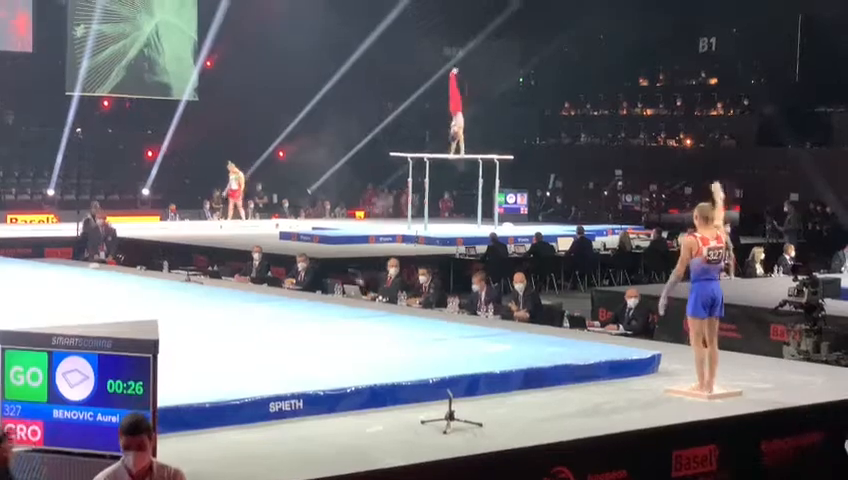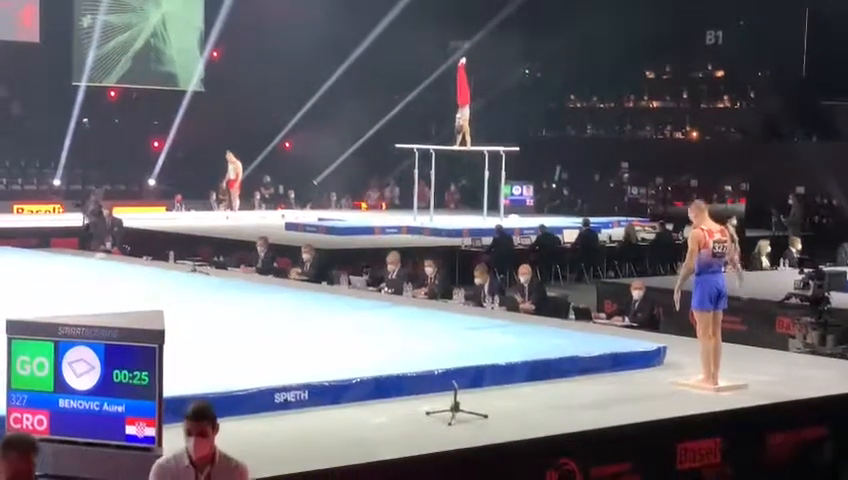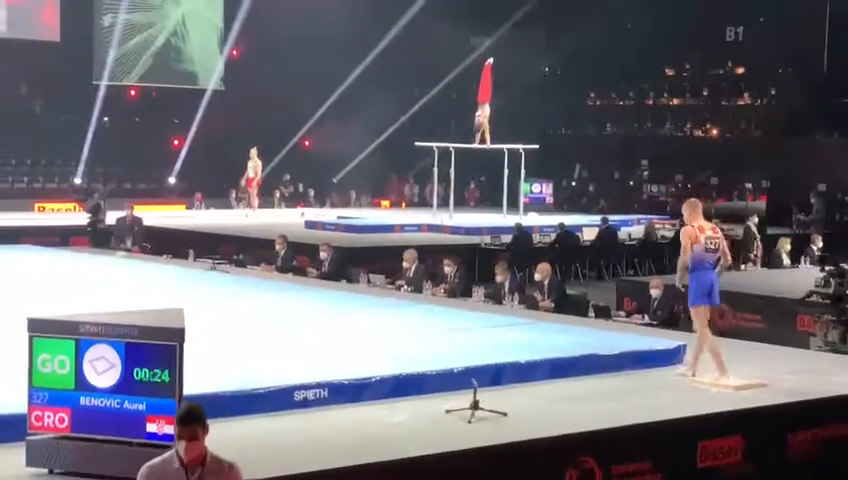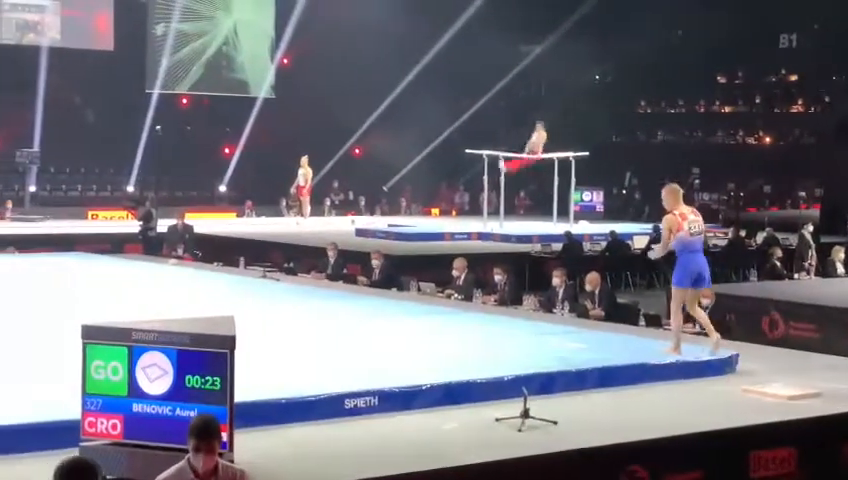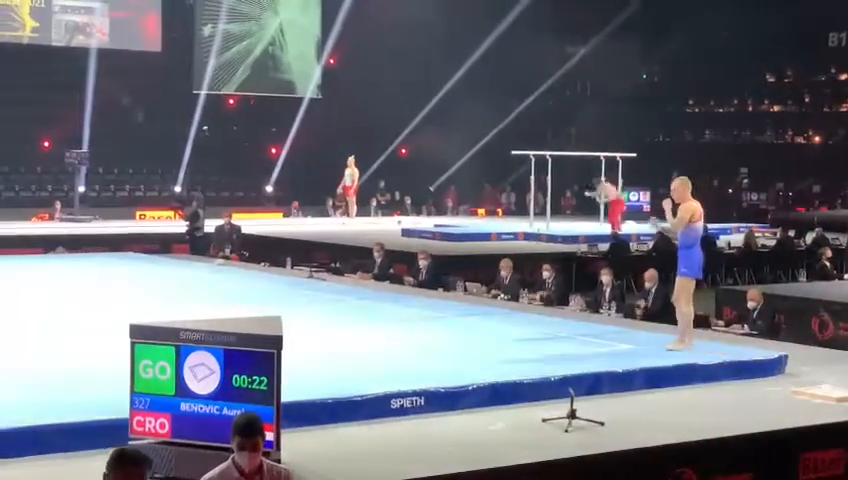
dt=1s
person 1, frame 1
left shoulder: (690, 241)
right shoulder: (720, 234)
left elbow: (679, 272)
right elbow: (719, 216)
left wrist: (664, 295)
right wrist: (719, 196)
left hip: (700, 289)
right hip: (716, 289)
left knee: (697, 341)
right knee: (711, 340)
left ankle: (701, 384)
right ankle: (710, 383)
person 1, frame 2
left shoulder: (697, 233)
right shoulder: (724, 231)
left elbow: (689, 265)
right elbow: (733, 259)
left wrist: (677, 288)
right wrist: (740, 277)
left hip: (704, 282)
right hip: (720, 281)
left knee: (704, 333)
right knee: (716, 332)
left ankle: (707, 377)
right ankle: (714, 375)
person 1, frame 3
left shoulder: (688, 230)
right shoulder: (716, 231)
left elbow: (684, 259)
right elbow: (727, 260)
left wrist: (679, 277)
left hip: (698, 278)
right hip: (711, 278)
left knee: (702, 329)
right knee: (700, 326)
left ankle: (722, 369)
right ankle: (692, 367)
person 1, frame 4
left shoulder: (669, 218)
right shoulder: (696, 213)
left elbow: (663, 247)
left wrist: (656, 253)
right wrist: (671, 246)
left hip: (686, 262)
right hip: (701, 261)
left knee: (676, 306)
right knee: (692, 306)
left ankle: (676, 348)
right ankle: (713, 334)
person 1, frame 5
left shoulder: (690, 206)
right shoulder: (685, 207)
left elbow: (675, 227)
right elbow: (678, 231)
left wrist: (667, 210)
left hip: (690, 254)
right hip: (687, 253)
left knee: (678, 298)
right knee: (686, 300)
left ankle: (682, 339)
right ankle: (686, 338)
